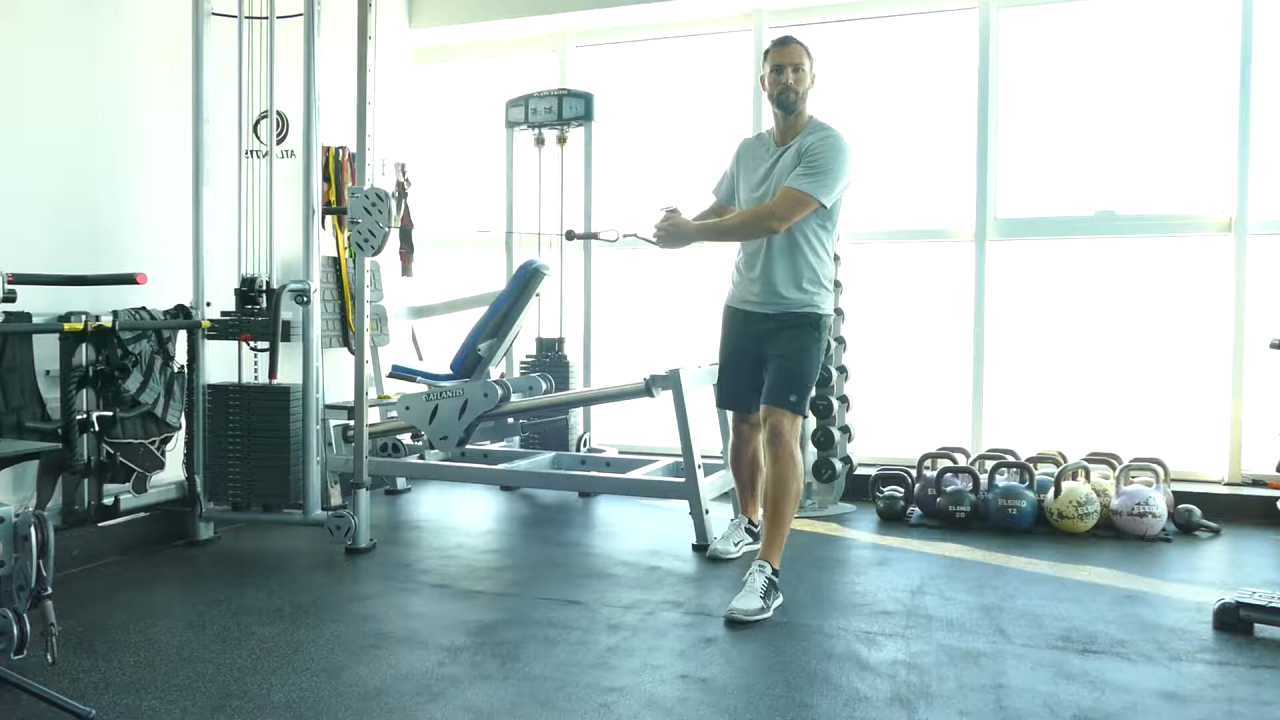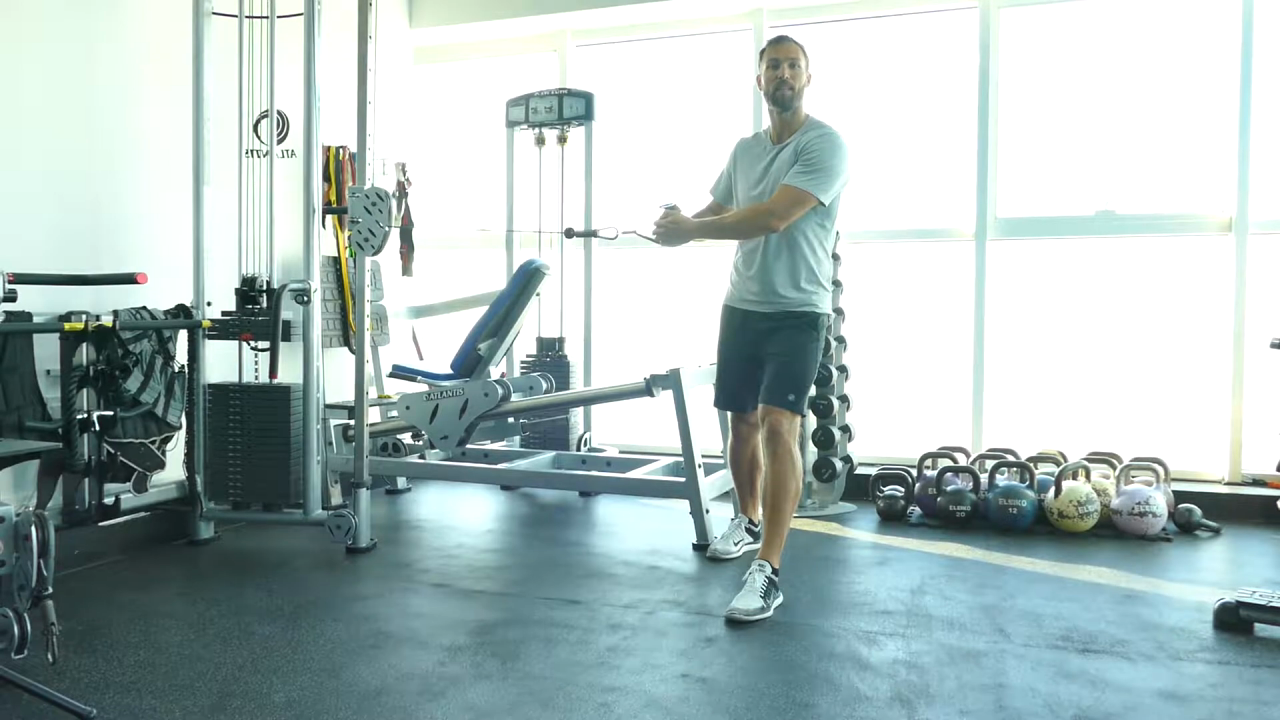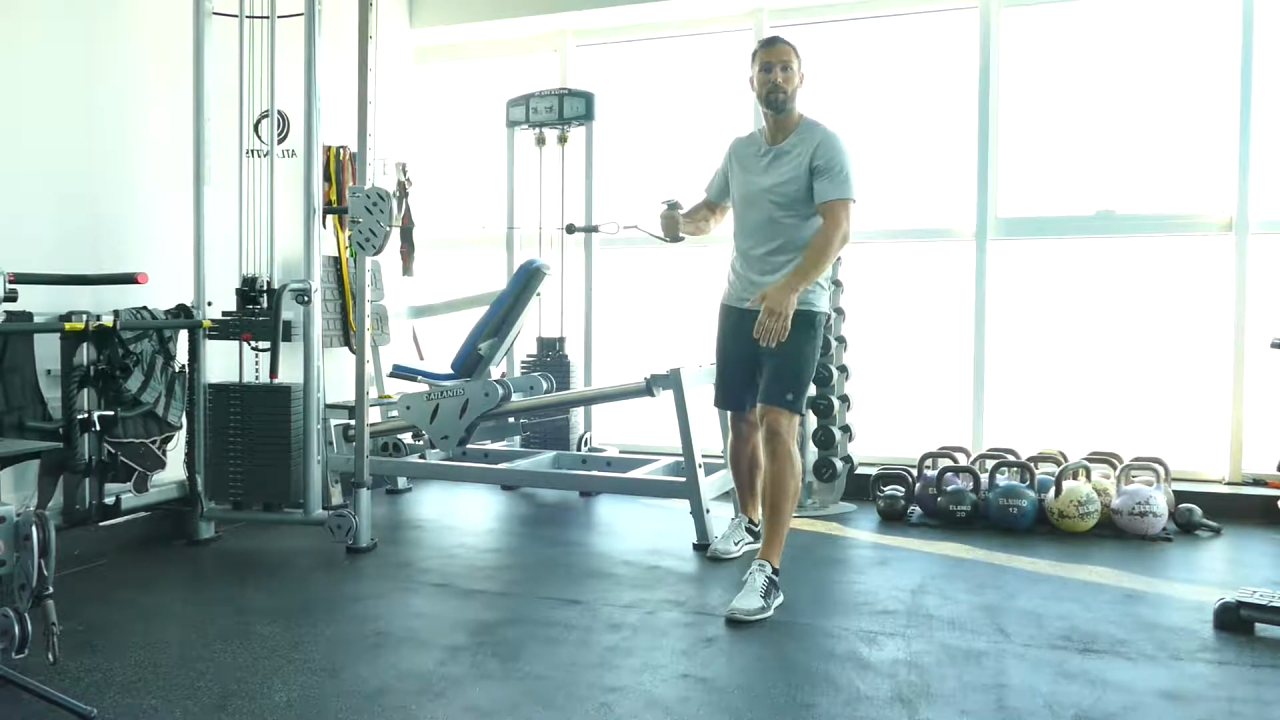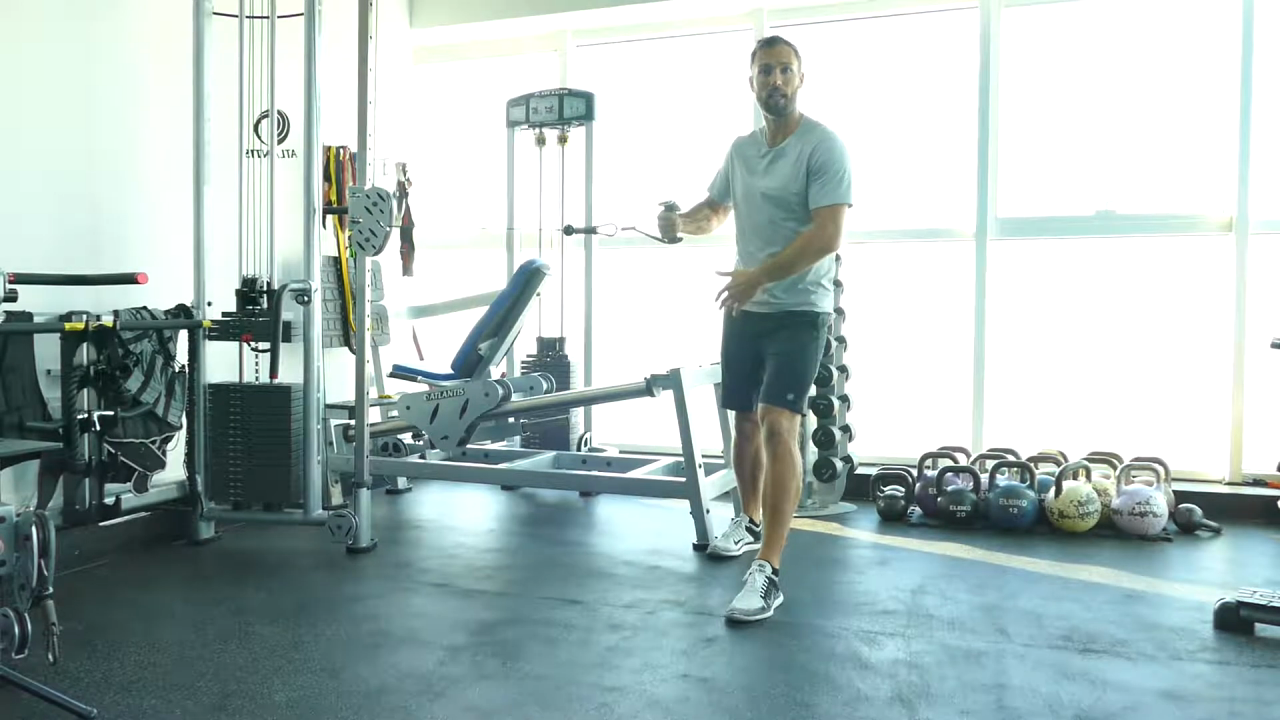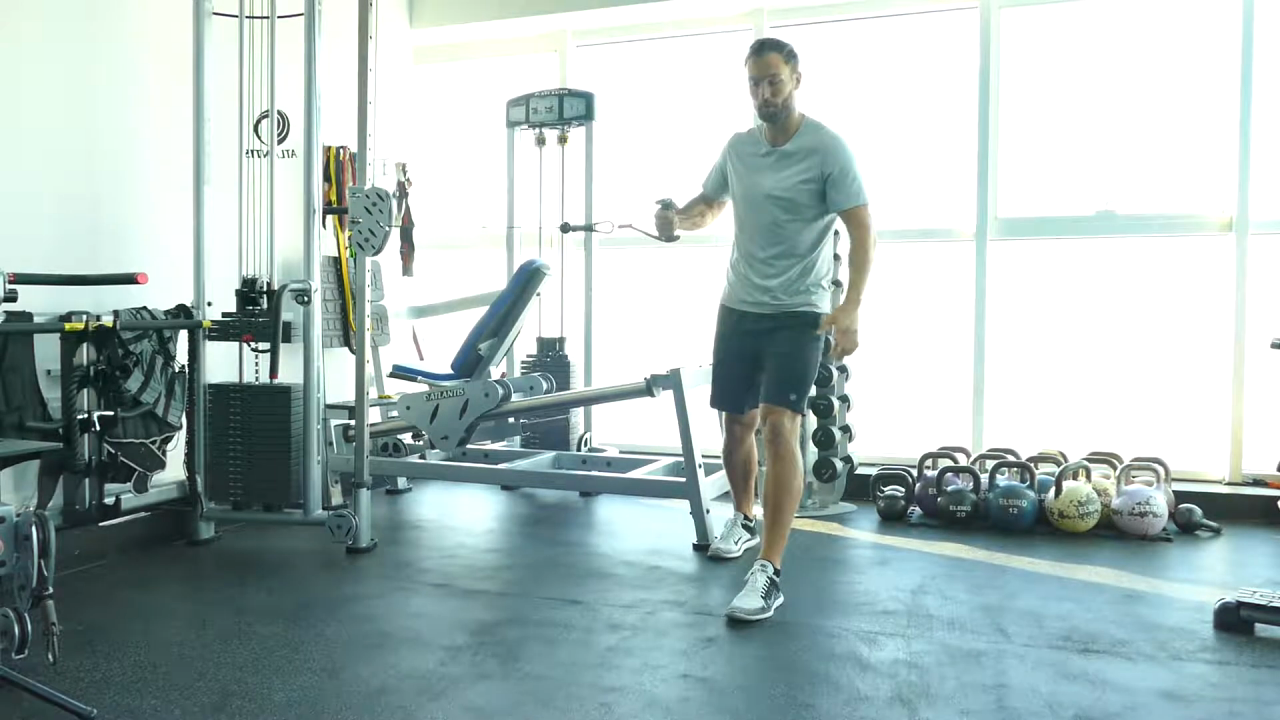
dt=0.4s
person 1, frame 1
left shoulder: (827, 146)
right shoulder: (748, 149)
left elbow: (774, 218)
right elbow: (720, 210)
left wrist: (691, 234)
right wrist: (683, 221)
left hip: (798, 312)
right hip: (744, 306)
left knee: (780, 426)
right knee: (743, 420)
left ankle: (768, 571)
right ankle: (749, 520)
person 1, frame 2
left shoulder: (824, 144)
right shoulder: (745, 149)
left elbow: (774, 217)
right elbow: (718, 209)
left wrist: (690, 230)
right wrist: (683, 218)
left hip: (796, 312)
right hip: (742, 306)
left knee: (779, 427)
right knee: (742, 421)
left ankle: (768, 571)
right ankle: (749, 520)
person 1, frame 3
left shoulder: (822, 145)
right shoulder: (739, 150)
left elbow: (837, 229)
right elbow: (712, 210)
left wrist: (788, 289)
right wrist: (681, 220)
left hip: (795, 310)
right hip: (739, 306)
left knee: (777, 425)
right knee: (741, 420)
left ankle: (767, 571)
right ankle: (748, 520)
person 1, frame 4
left shoulder: (823, 146)
right shoulder: (741, 149)
left elbow: (828, 236)
right elbow: (715, 209)
left wrist: (758, 276)
right wrist: (680, 220)
left hip: (798, 311)
right hip: (744, 308)
left knee: (779, 425)
right knee: (745, 421)
left ankle: (768, 572)
right ankle: (751, 520)
person 1, frame 5
left shoulder: (827, 149)
right shoulder: (738, 146)
left elbow: (862, 231)
right elbow: (709, 203)
left wrist: (849, 307)
right wrist: (677, 218)
left hip: (799, 314)
right hip: (738, 306)
left knee: (779, 427)
right knee: (738, 422)
left ankle: (769, 572)
right ankle: (744, 519)
